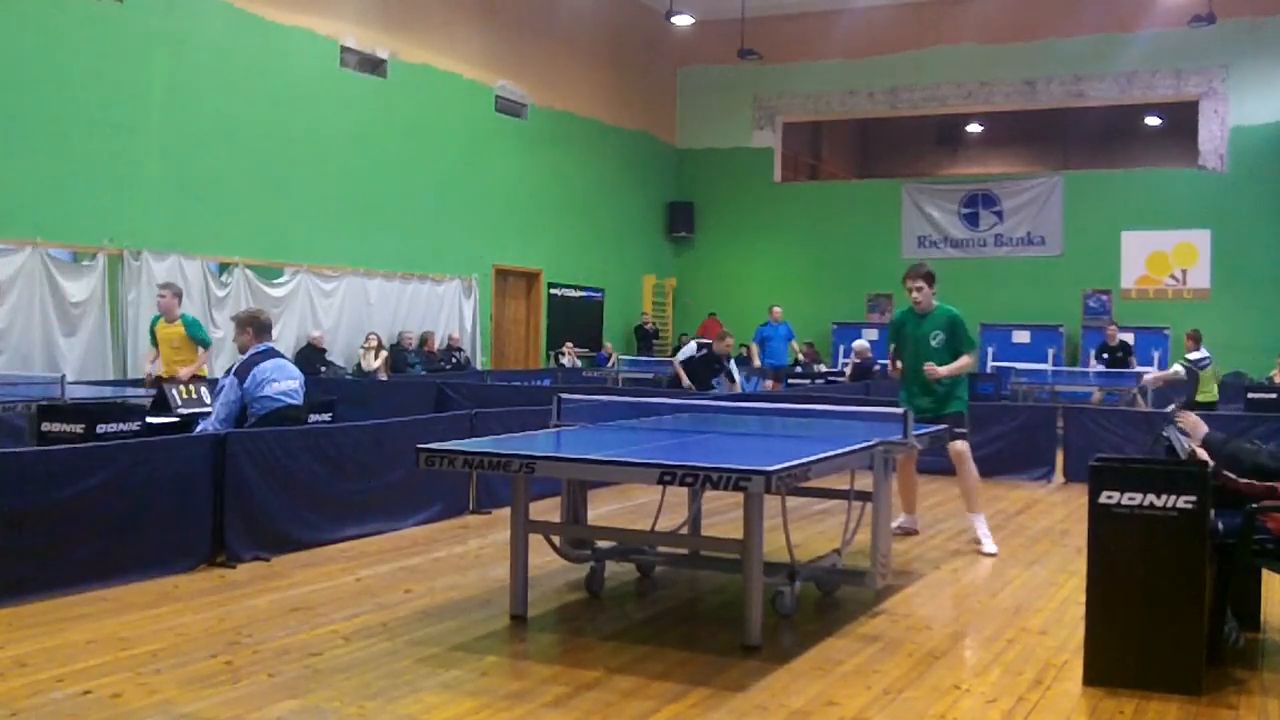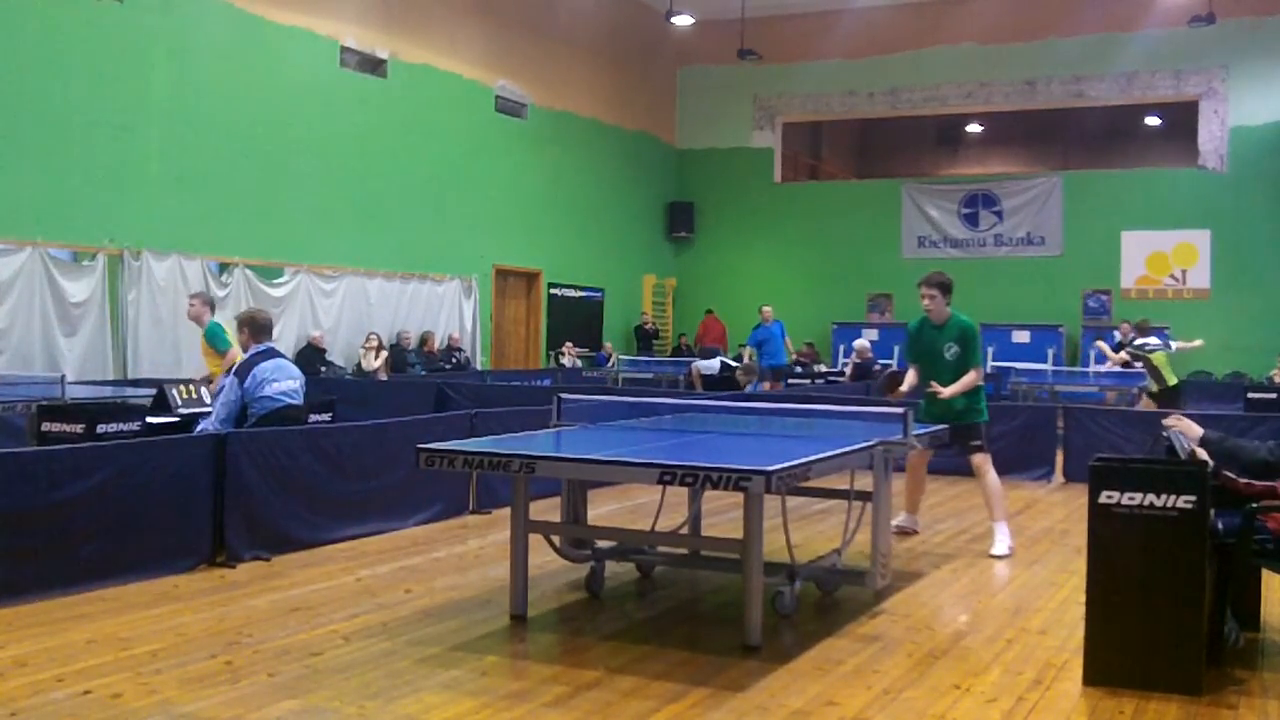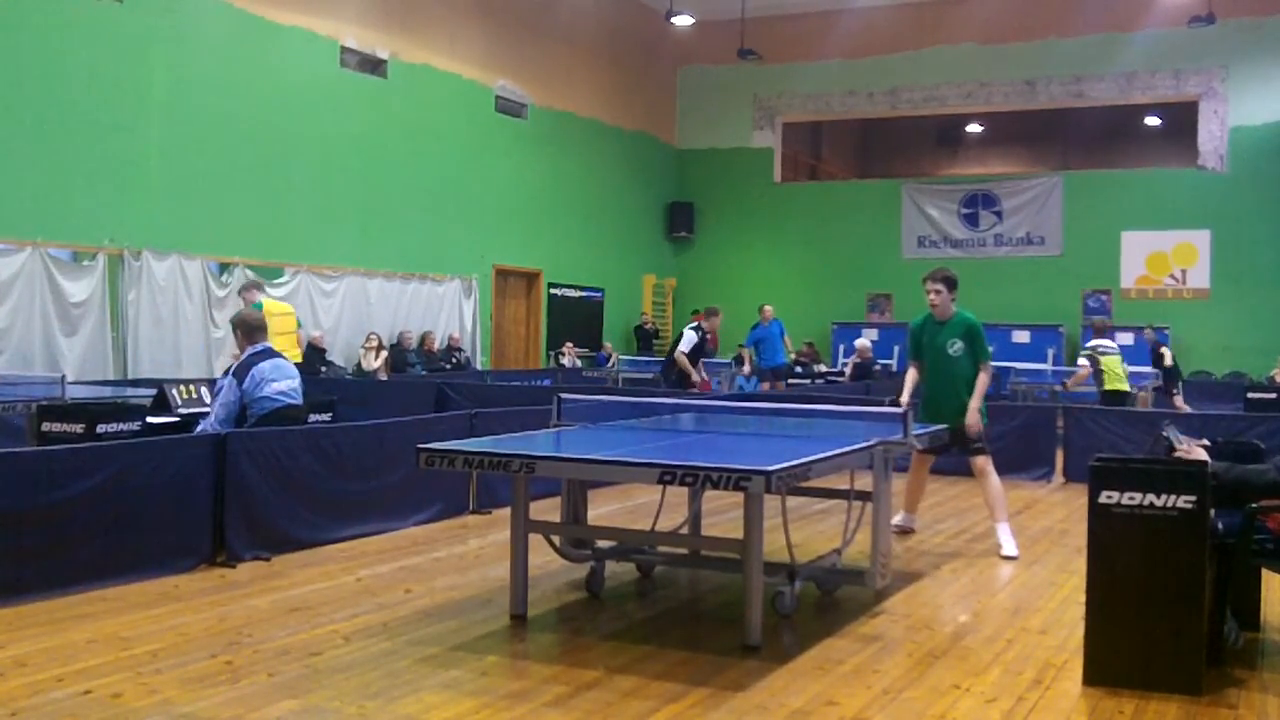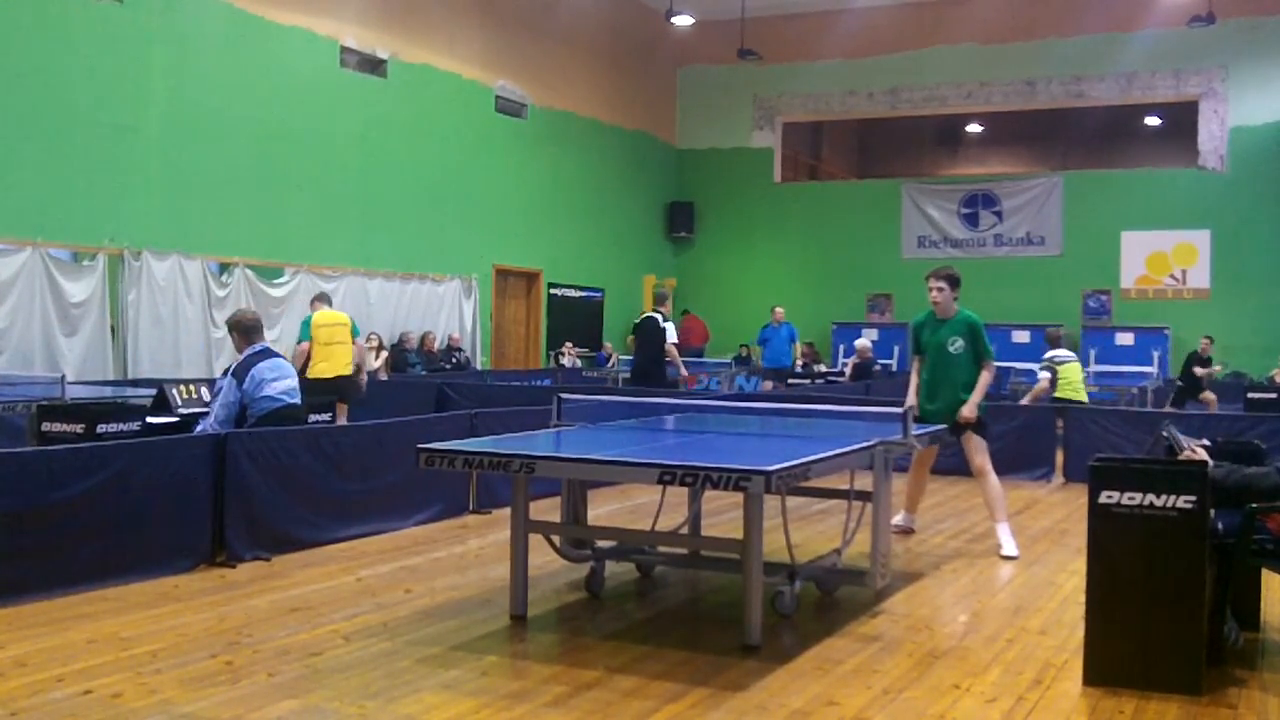
dt=0.4s
person 1, frame 1
left shoulder: (950, 317)
right shoulder: (900, 320)
left elbow: (969, 358)
right elbow: (895, 358)
left wrist: (942, 370)
right wrist: (894, 367)
left hip: (949, 399)
right hip: (913, 400)
left knee: (960, 453)
right knee: (904, 459)
left ankle: (981, 528)
right ankle: (908, 519)
person 1, frame 2
left shoulder: (965, 327)
right shoulder: (916, 329)
left elbow: (977, 373)
right elbow: (915, 368)
left wrist: (949, 391)
right wrist: (905, 387)
left hip: (967, 408)
right hip: (931, 409)
left knee: (982, 464)
right knee: (915, 460)
left ankle: (1002, 535)
right ankle: (909, 519)
person 1, frame 3
left shoulder: (969, 324)
right shoulder: (918, 326)
left elbow: (985, 370)
left wrist: (973, 408)
right wrist: (906, 394)
left hip: (965, 412)
right hip: (931, 411)
left knee: (983, 466)
right knee: (918, 464)
left ankle: (1004, 535)
right ankle: (907, 518)
person 1, frame 4
left shoulder: (970, 323)
right shoulder: (920, 324)
left elbow: (988, 367)
left wrist: (973, 402)
right wrist: (912, 394)
left hip: (964, 408)
right hip: (929, 407)
left knee: (981, 466)
right knee: (919, 462)
left ankle: (1004, 534)
right ankle: (907, 518)
